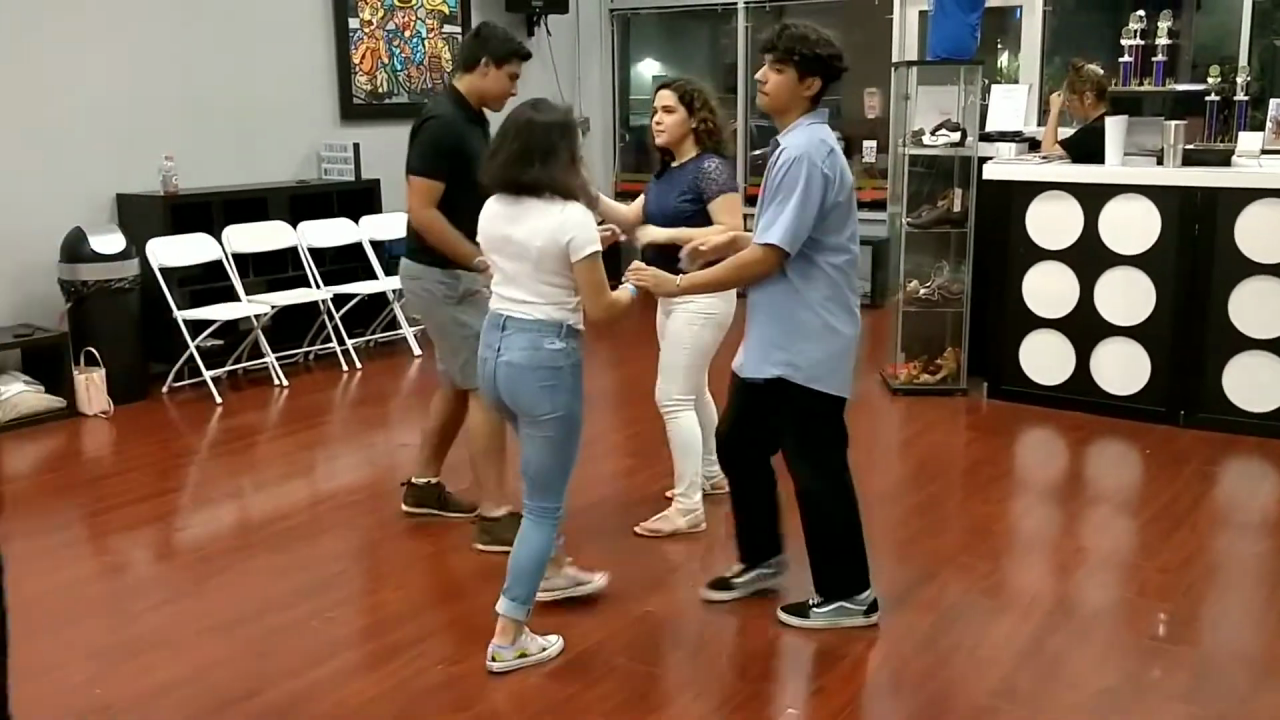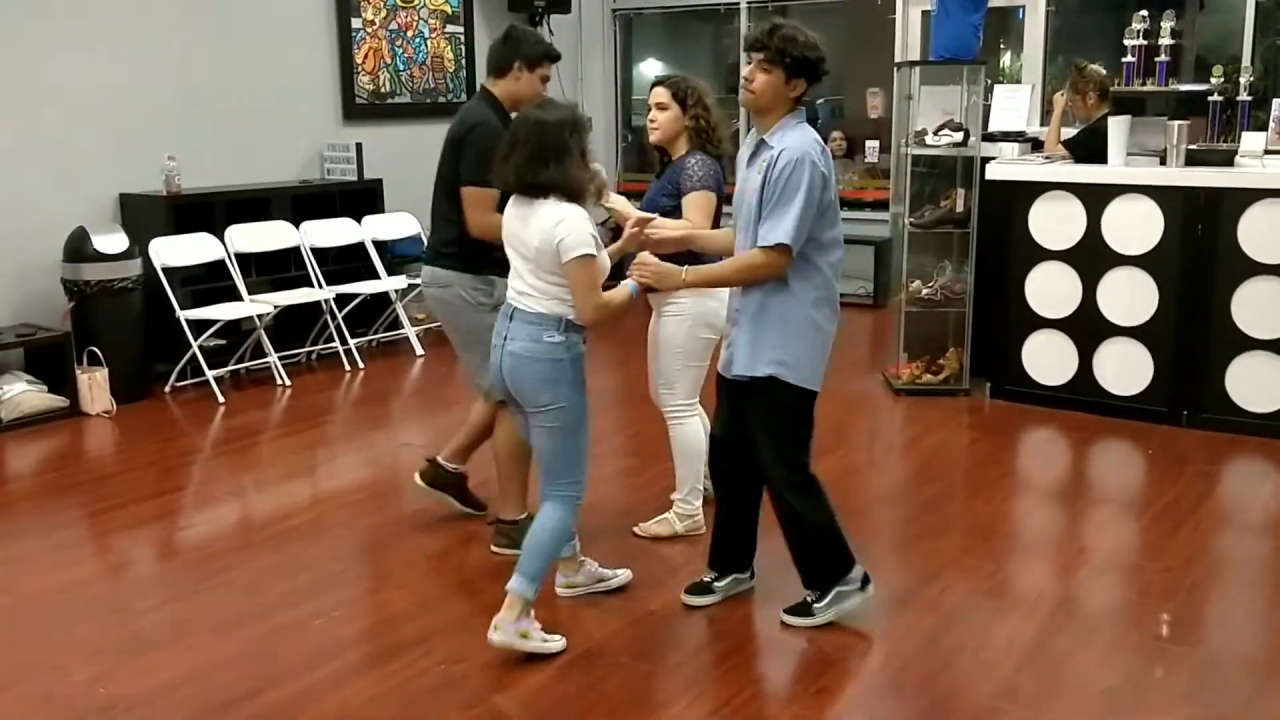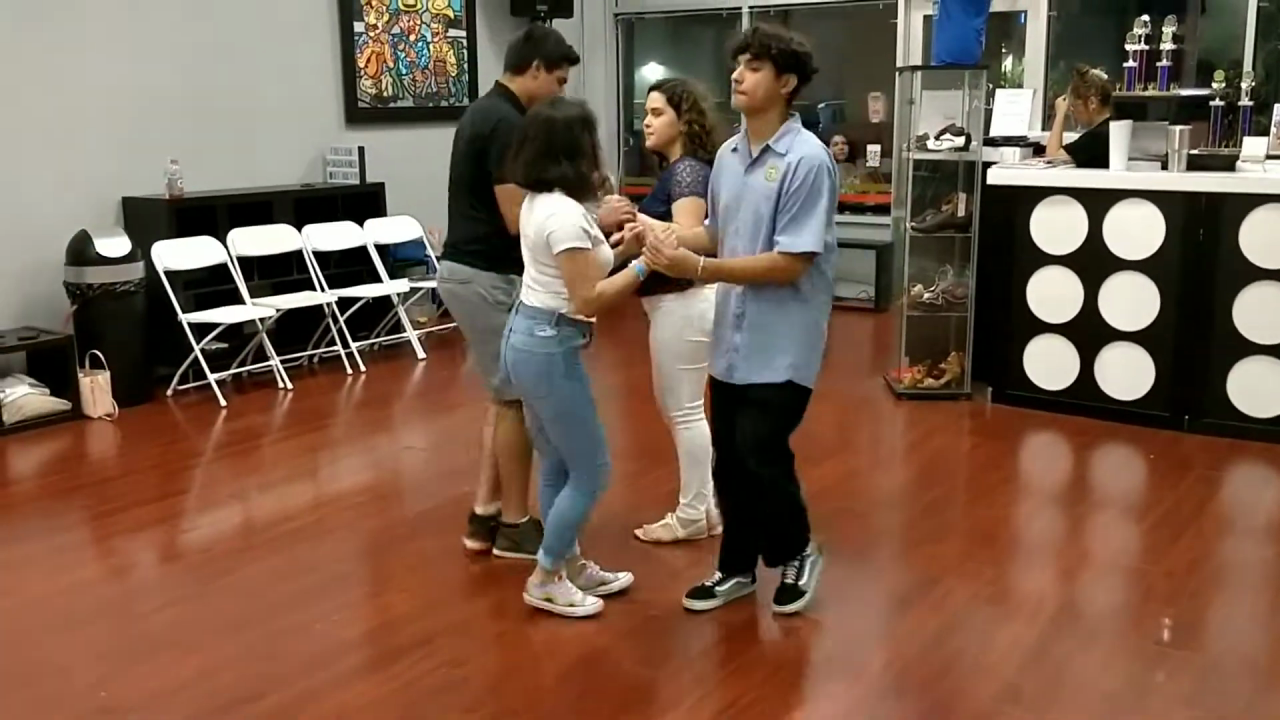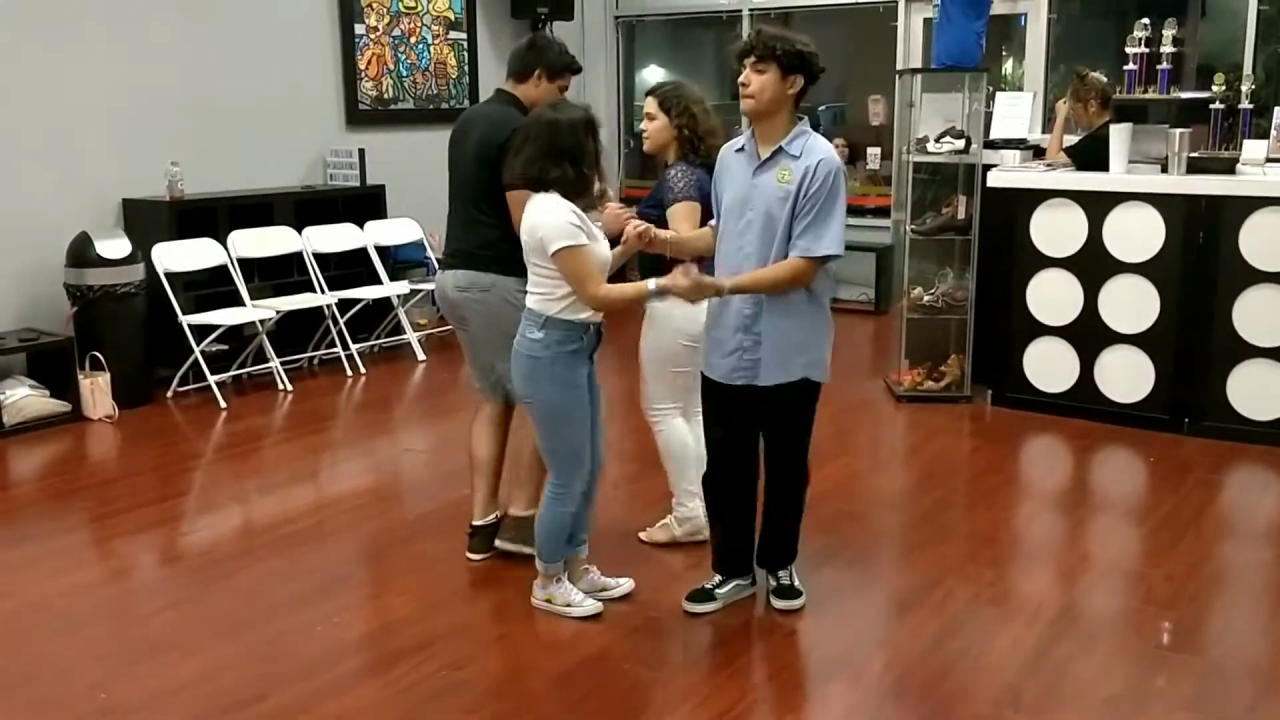
dt=0.2s
person 1, frame 1
left shoulder: (805, 152)
right shoulder: (799, 145)
left elbow: (767, 258)
left wrist: (676, 285)
right wrist: (728, 241)
left hip: (805, 341)
right hip: (779, 337)
left knee: (814, 464)
right knee: (738, 440)
left ankle: (847, 593)
right ankle: (760, 559)
person 1, frame 2
left shoulder: (797, 153)
right shoulder: (755, 146)
left elbow: (772, 258)
left wrist: (681, 277)
right wrist: (681, 236)
left hip: (786, 338)
right hip: (749, 334)
left knee: (781, 461)
right knee: (730, 453)
left ankle: (836, 577)
right ankle: (731, 566)
person 1, frame 3
left shoulder: (807, 159)
right shoulder: (729, 153)
left elbow: (791, 262)
left wrist: (697, 268)
right wrist: (662, 236)
left hip: (783, 341)
right hip: (736, 336)
left knee: (761, 452)
right knee: (731, 456)
left ankle: (795, 554)
right ankle: (737, 568)
person 1, frame 4
left shoulder: (819, 162)
right shoulder: (729, 156)
left elbow: (807, 265)
left wrist: (721, 284)
right wrist: (663, 239)
left hip: (789, 347)
right hip: (728, 341)
left knee: (786, 462)
right knee: (725, 462)
left ankle: (779, 564)
right ankle: (733, 570)
person 2, frame 1
left shoulder: (493, 210)
right shoulder: (572, 218)
right elbow: (601, 308)
right wrist: (637, 286)
left hip: (495, 347)
right hip: (545, 359)
left knee: (542, 481)
right knee: (544, 504)
left ankle: (552, 572)
right ankle: (509, 637)
person 2, frame 2
left shoulder: (517, 208)
right shoulder: (571, 219)
right elbow: (592, 309)
left wrist: (615, 250)
right wrist: (636, 282)
left hip: (508, 342)
right hip: (549, 354)
left knee: (557, 472)
right knee: (563, 491)
left ankle: (571, 569)
right ankle: (513, 616)
person 2, frame 3
left shoulder: (538, 202)
right shoulder: (566, 213)
right elbow: (587, 299)
left wrist: (616, 249)
right wrist: (641, 268)
left hip: (528, 339)
right hip: (550, 347)
left knee: (559, 468)
right knee: (589, 473)
left ankle: (571, 569)
right ankle: (544, 579)
person 2, frame 4
left shoulder: (558, 206)
right shoulder: (554, 213)
left elbow: (585, 276)
right elbow: (595, 296)
left wrist: (621, 248)
right wrist: (662, 285)
left hip: (571, 346)
right hip: (551, 350)
left knee: (586, 469)
right knee: (569, 476)
left ankle: (575, 568)
right ankle: (548, 582)
person 3, frame 1
left shoulder: (471, 118)
right shoulder: (443, 122)
left elbow: (488, 188)
right elbow: (422, 212)
right wrist: (483, 262)
left hip: (456, 272)
right hip: (442, 275)
left knee: (458, 382)
left ankle: (424, 484)
right ankle: (494, 515)
person 3, frame 2
left shoulder: (490, 120)
right shoulder: (483, 127)
right elbow: (480, 222)
left hip: (471, 276)
right hip: (468, 279)
left ankle: (446, 466)
right ankle: (512, 522)
person 3, frame 3
left shoulder: (484, 111)
right shoulder: (507, 123)
right elbow: (517, 219)
left hip: (469, 270)
right hip: (486, 277)
left knee: (508, 396)
right knee: (518, 398)
left ankle: (484, 514)
right ankle: (515, 524)
person 3, frame 4
left shoulder: (471, 121)
right shoulder: (518, 131)
right elbow: (527, 222)
right wrist: (597, 227)
left hip: (457, 276)
right hip: (498, 282)
left knee: (494, 400)
left ankle: (483, 523)
right ankle: (520, 519)
person 4, frame 1
left shoulder: (710, 168)
right shoulder: (666, 172)
left elbow: (732, 232)
right elbow: (631, 218)
left wrist: (667, 234)
left hip: (703, 297)
right hip: (672, 296)
left knee: (673, 398)
right knee: (691, 392)
left ankle: (687, 507)
right ankle: (710, 473)
person 4, frame 2
left shoulder: (698, 166)
right shoulder: (672, 168)
left elbow: (695, 232)
right elbow: (653, 228)
left wrist: (634, 212)
right wrist: (614, 206)
left hip: (692, 299)
right hip: (671, 298)
left knee: (678, 405)
right knee: (668, 395)
left ankle: (687, 512)
right ankle: (712, 474)
person 4, frame 3
left shoulder: (688, 171)
right shoulder: (677, 170)
left wrist: (632, 215)
left hip: (684, 301)
right hip: (675, 300)
left knee: (684, 409)
right knee: (675, 405)
left ankle: (691, 516)
right ankle: (709, 503)
person 4, frame 4
left shoulder: (680, 176)
right shoulder: (692, 173)
left hip: (677, 305)
right hip: (696, 302)
left knee: (663, 410)
right knee: (693, 410)
left ankle: (689, 516)
right ankle: (701, 508)
